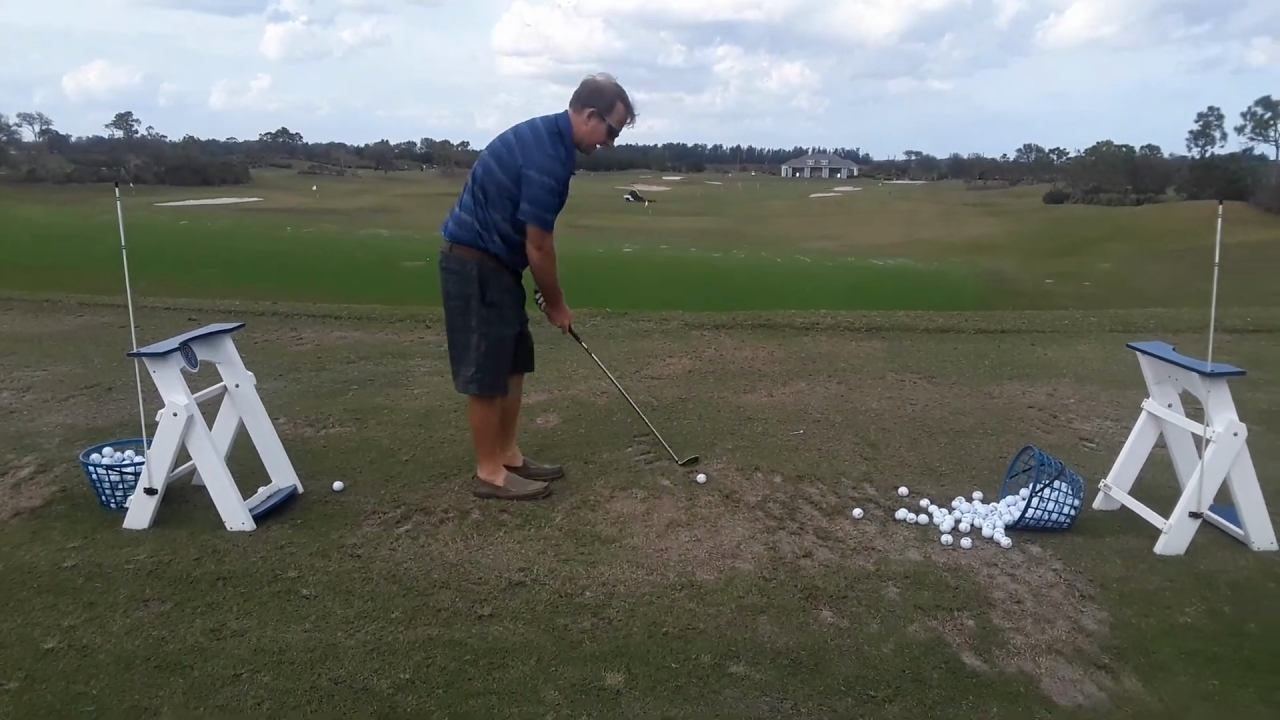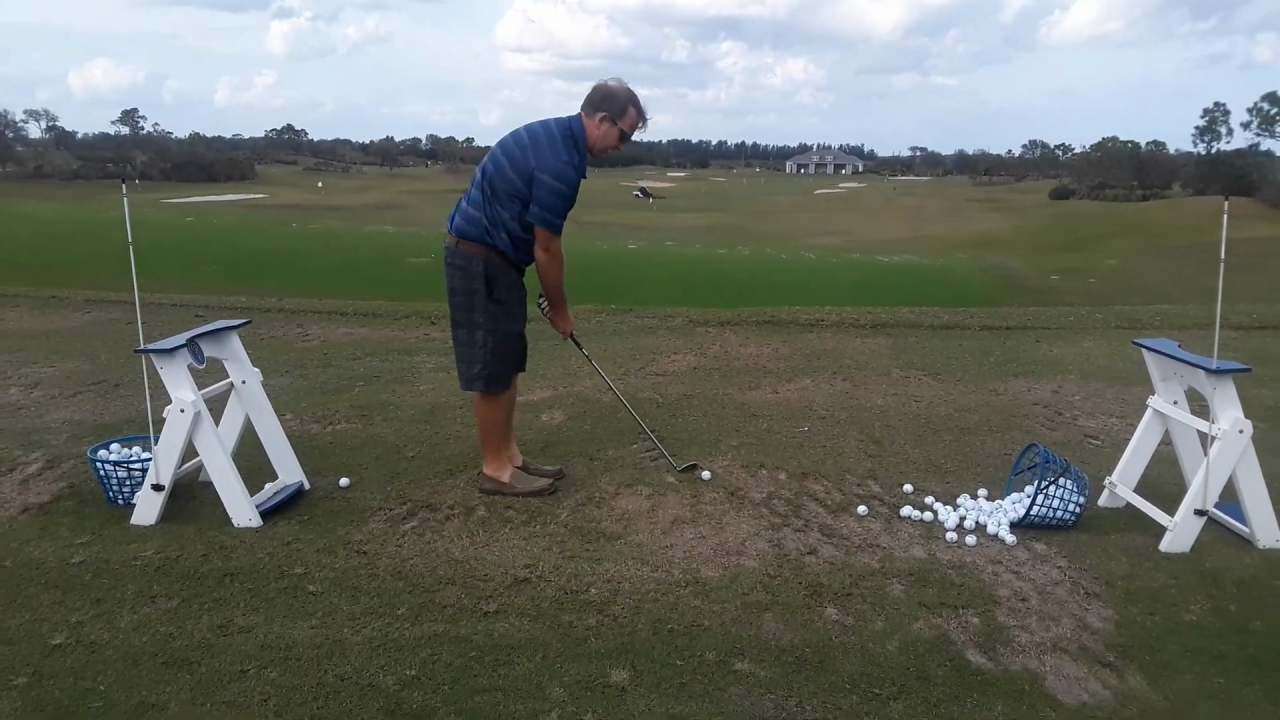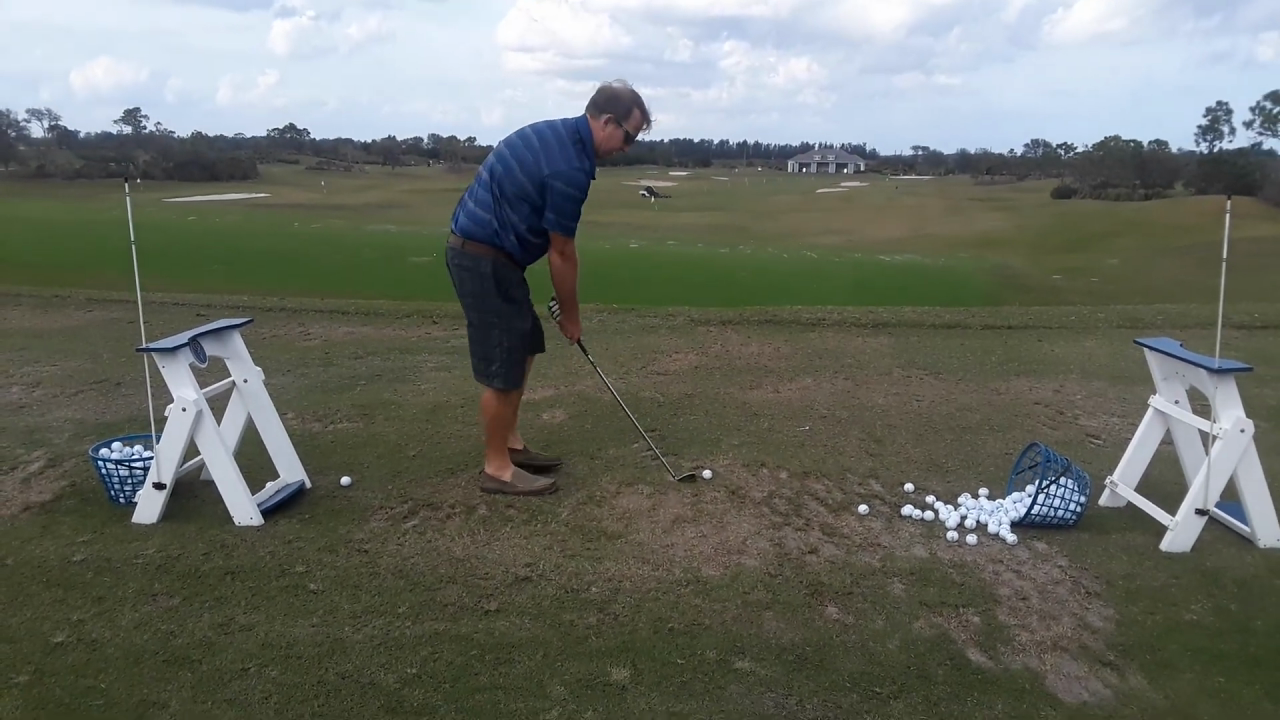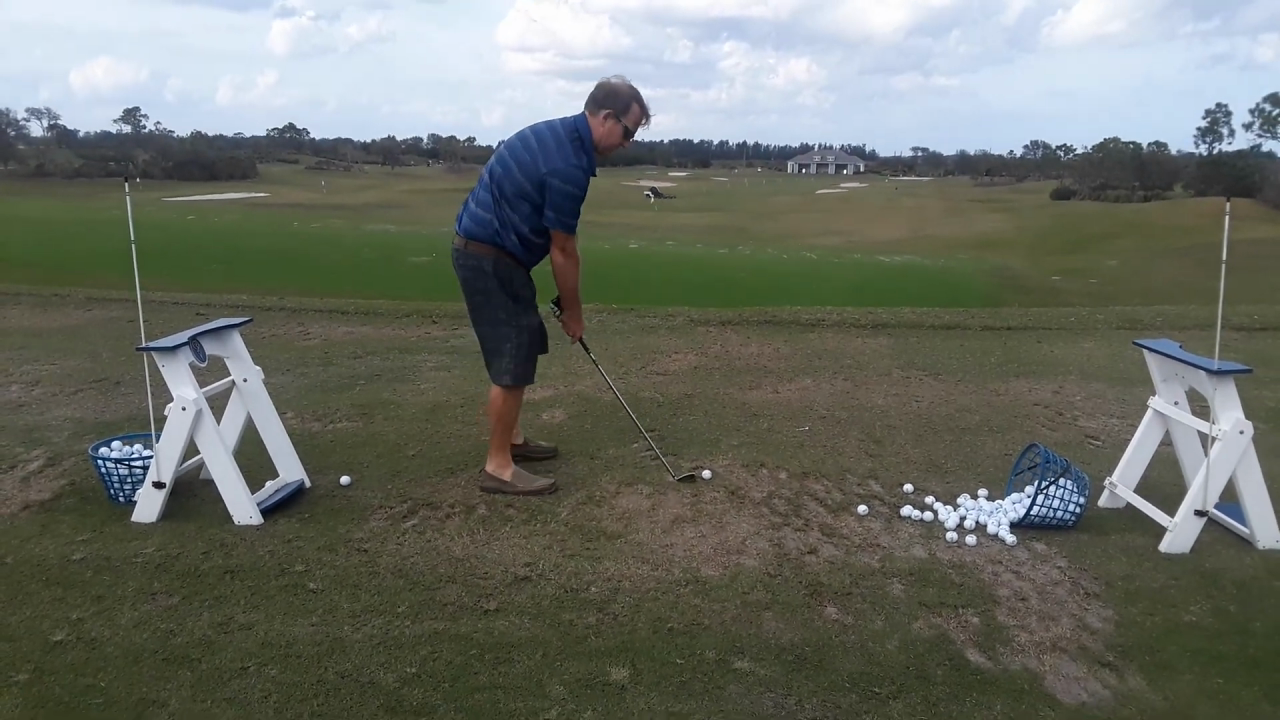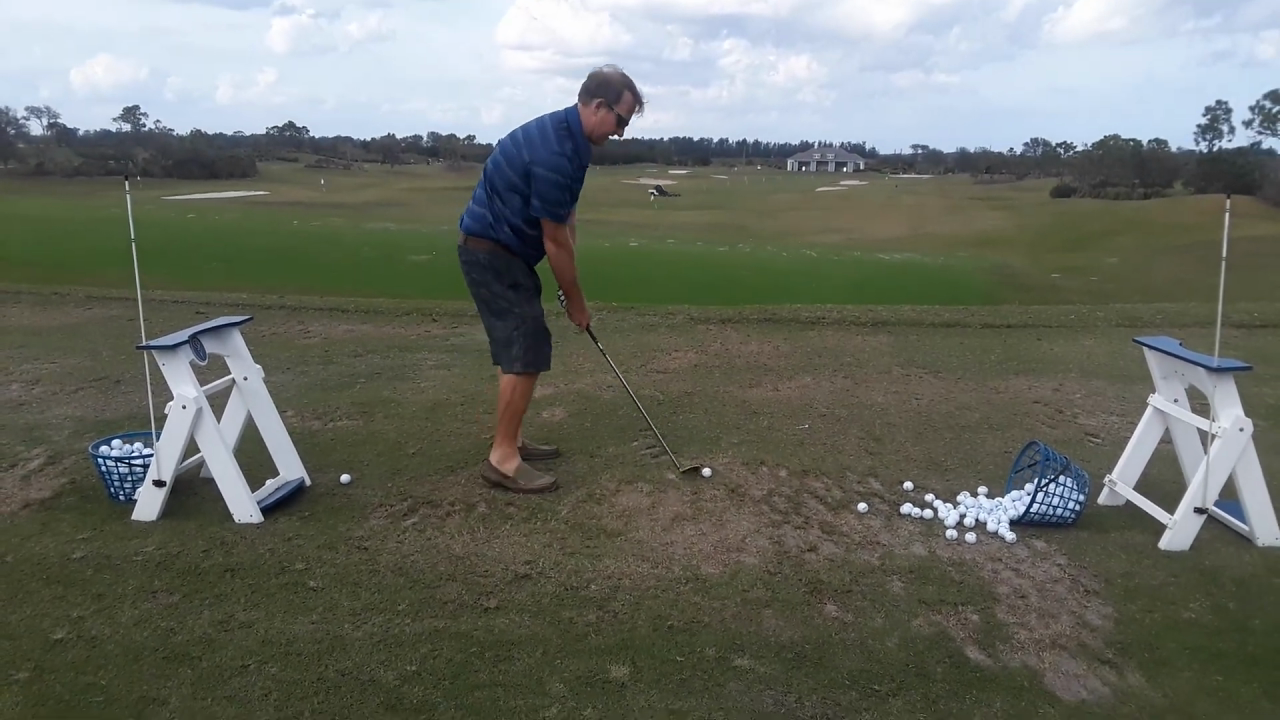
dt=0.2s
person 1, frame 1
left shoulder: (546, 135)
right shoulder: (548, 155)
right elbow: (539, 247)
left wrist: (548, 297)
right wrist: (555, 305)
left hip: (492, 262)
right hip: (477, 265)
left knee: (512, 365)
right knee: (486, 372)
left ankle: (508, 455)
right ankle: (489, 473)
person 1, frame 2
left shoulder: (554, 135)
right shoulder: (560, 160)
right elbow: (547, 249)
right wrist: (560, 310)
left hip: (490, 255)
right hip: (481, 259)
left knee: (507, 363)
right knee: (492, 367)
left ankle: (508, 454)
right ankle: (495, 469)
person 1, frame 3
left shoulder: (557, 135)
right shoulder: (570, 166)
right elbow: (562, 253)
right wrist: (570, 315)
left hip: (486, 249)
right hip: (485, 257)
left knee: (521, 348)
right knee: (503, 360)
left ankle: (510, 444)
right ankle: (497, 468)
person 1, frame 4
left shoulder: (560, 135)
right shoulder: (568, 163)
right elbow: (564, 250)
right wrist: (573, 312)
left hip: (490, 249)
right hip: (489, 256)
left knee: (524, 347)
right knee: (513, 358)
left ankle: (511, 438)
right ankle: (498, 466)
person 1, frame 5
left shoulder: (563, 133)
right shoulder: (555, 151)
left elbow: (563, 219)
right elbow: (556, 241)
left wrist: (571, 290)
right wrist: (576, 301)
left hip: (502, 248)
right hip: (490, 251)
left knee: (524, 346)
right knee: (525, 351)
left ankle: (511, 440)
right ankle: (502, 458)
